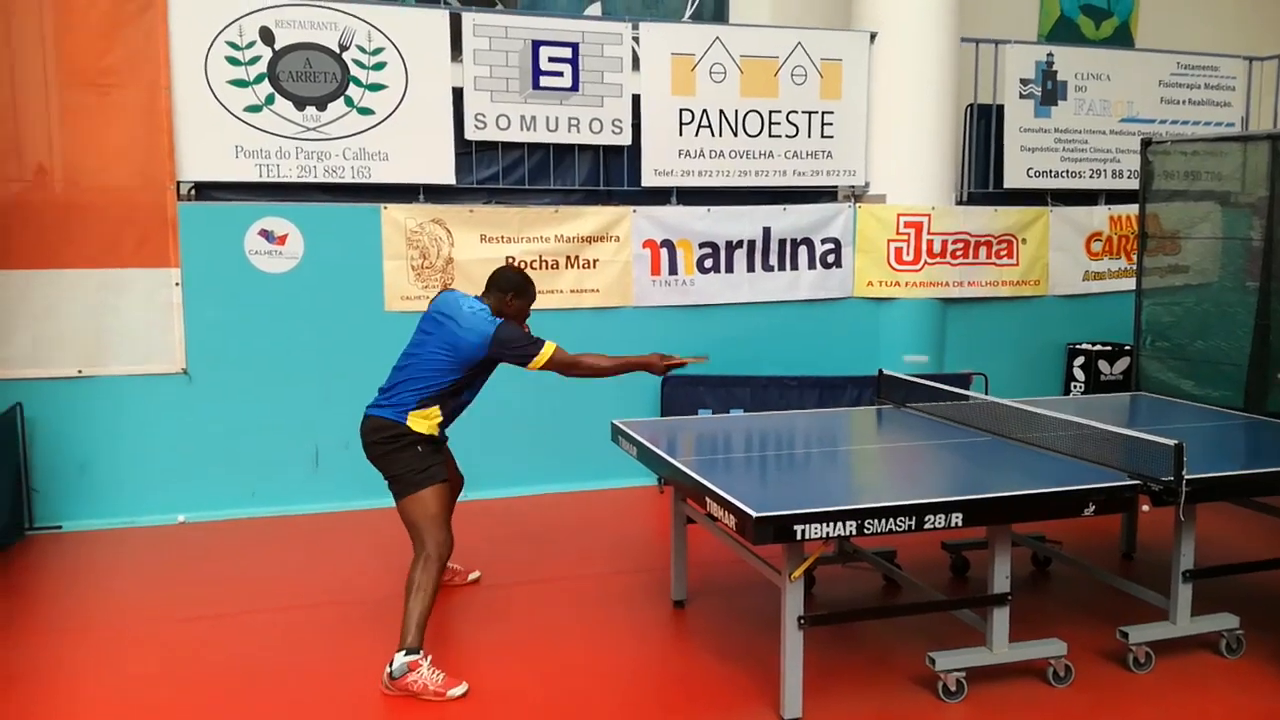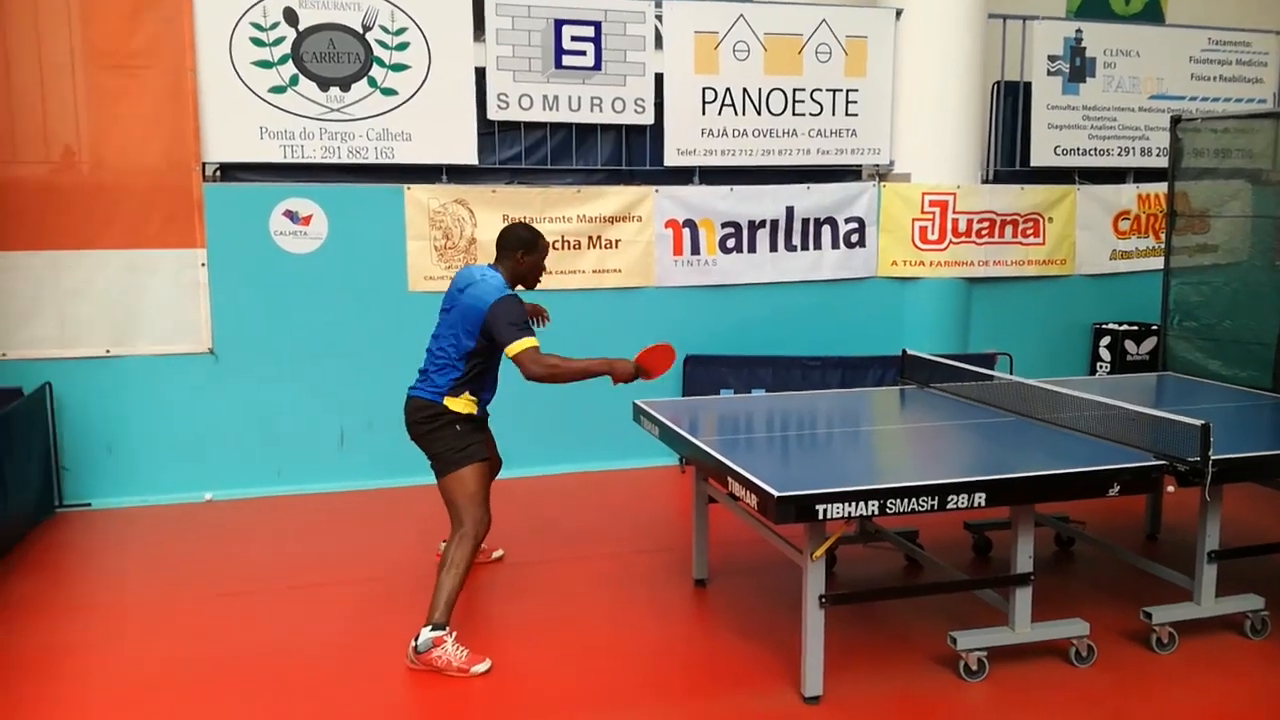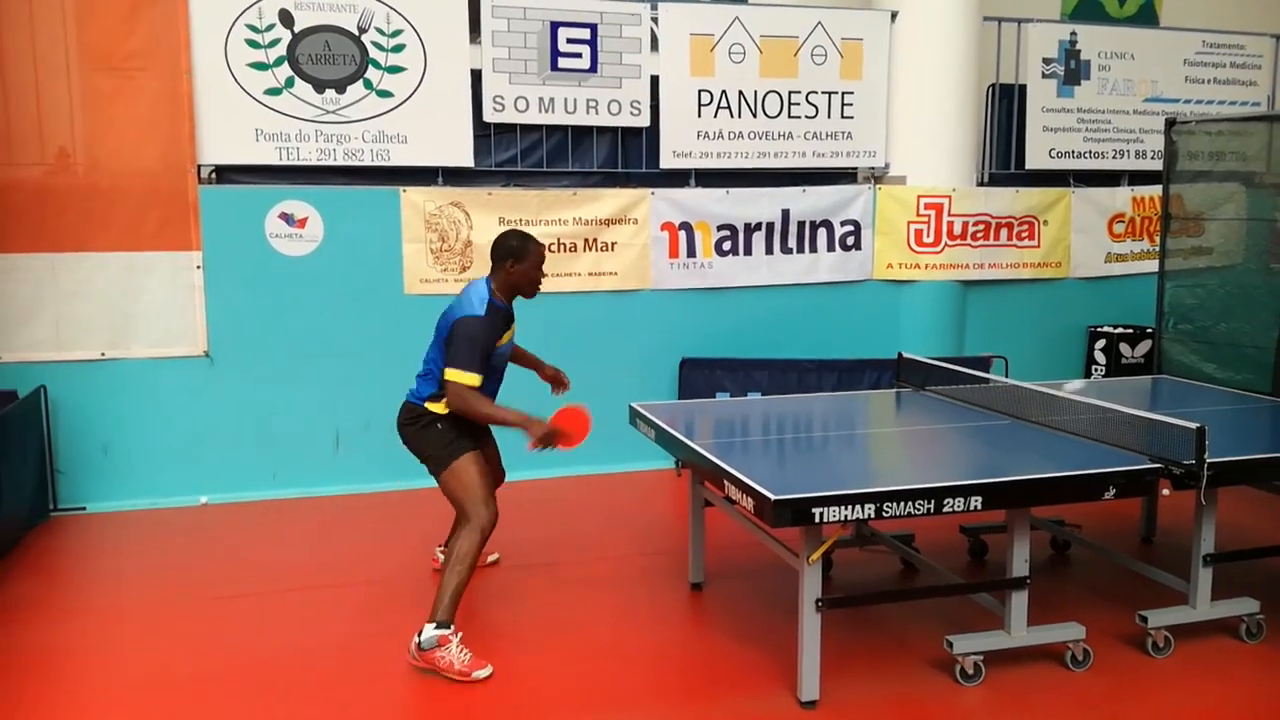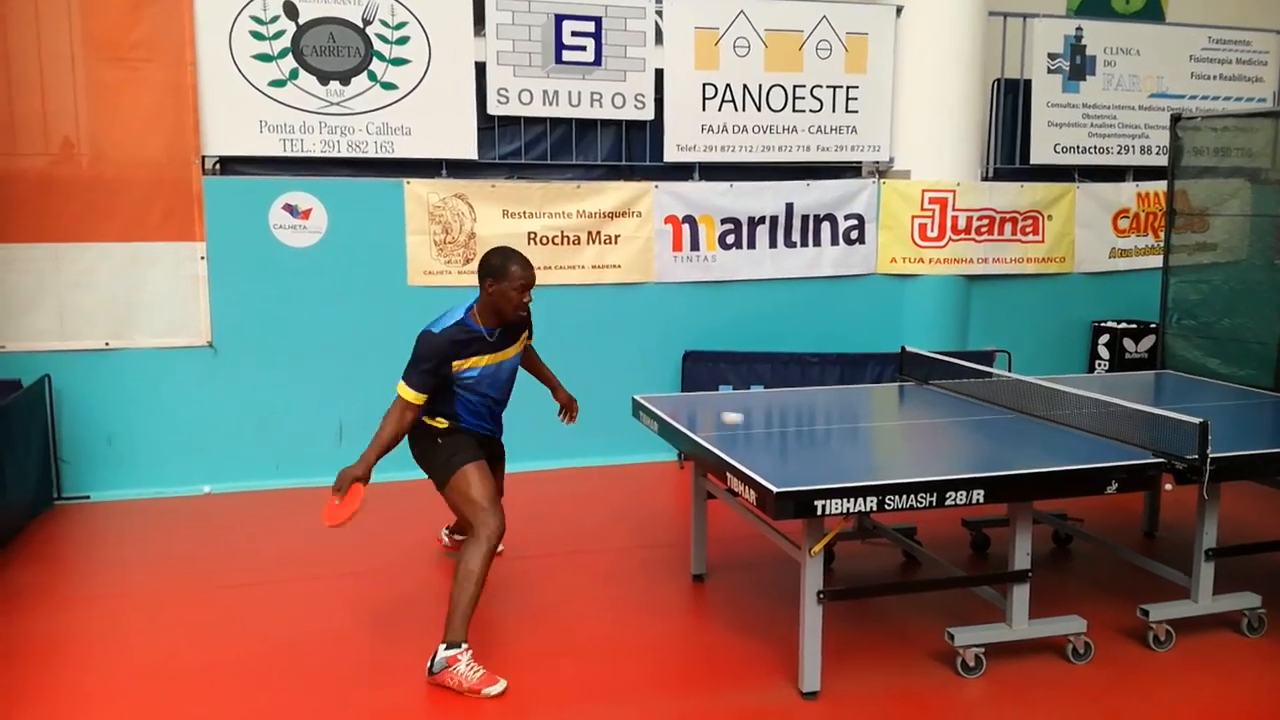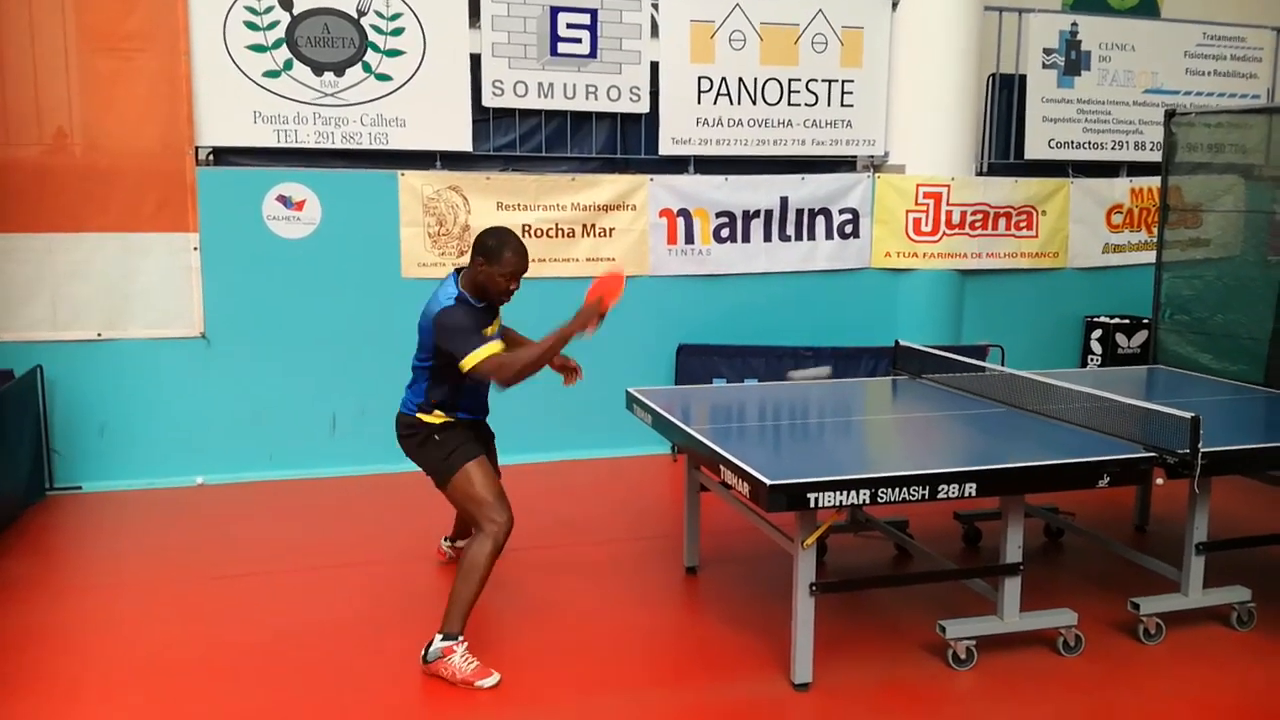
dt=0.2s
person 1, frame 1
left shoulder: (448, 300)
right shoulder: (499, 332)
right elbow: (571, 363)
right wrist: (645, 362)
left hip: (387, 421)
right hip: (401, 435)
left knee: (451, 485)
right knee: (434, 545)
left ankle: (438, 569)
right ankle: (407, 663)
person 1, frame 2
left shoulder: (471, 276)
right shoulder: (504, 301)
right elbow: (533, 366)
left wrist: (526, 313)
right wrist: (612, 366)
left hip: (443, 405)
right hip: (444, 414)
left knee: (487, 468)
right knee: (475, 523)
left ankle: (455, 547)
right ankle: (431, 640)
person 1, frame 3
left shoulder: (496, 298)
right shoulder: (475, 318)
right elbow: (461, 396)
left wrist: (540, 368)
right wrist: (529, 423)
left hip: (462, 416)
right hip: (438, 419)
left knee: (493, 479)
right knee: (481, 517)
left ankle: (452, 550)
right ankle: (436, 637)
person 1, frame 4
left shoulder: (516, 315)
right shoulder: (442, 336)
right elbow: (406, 408)
left wrist: (556, 387)
right wrist: (365, 462)
left hip: (484, 431)
right hip: (445, 436)
left knee: (489, 498)
right knee: (490, 527)
left ankle: (457, 534)
right ankle: (450, 656)
person 1, frame 5
left shoulder: (472, 291)
right shoulder: (449, 315)
left elbow: (497, 338)
right elbow: (502, 372)
left wrist: (554, 356)
right wrist: (561, 337)
left hip: (459, 420)
right hip: (432, 428)
left knee: (482, 486)
right knee: (496, 522)
left ankle: (456, 542)
right ankle: (445, 648)
